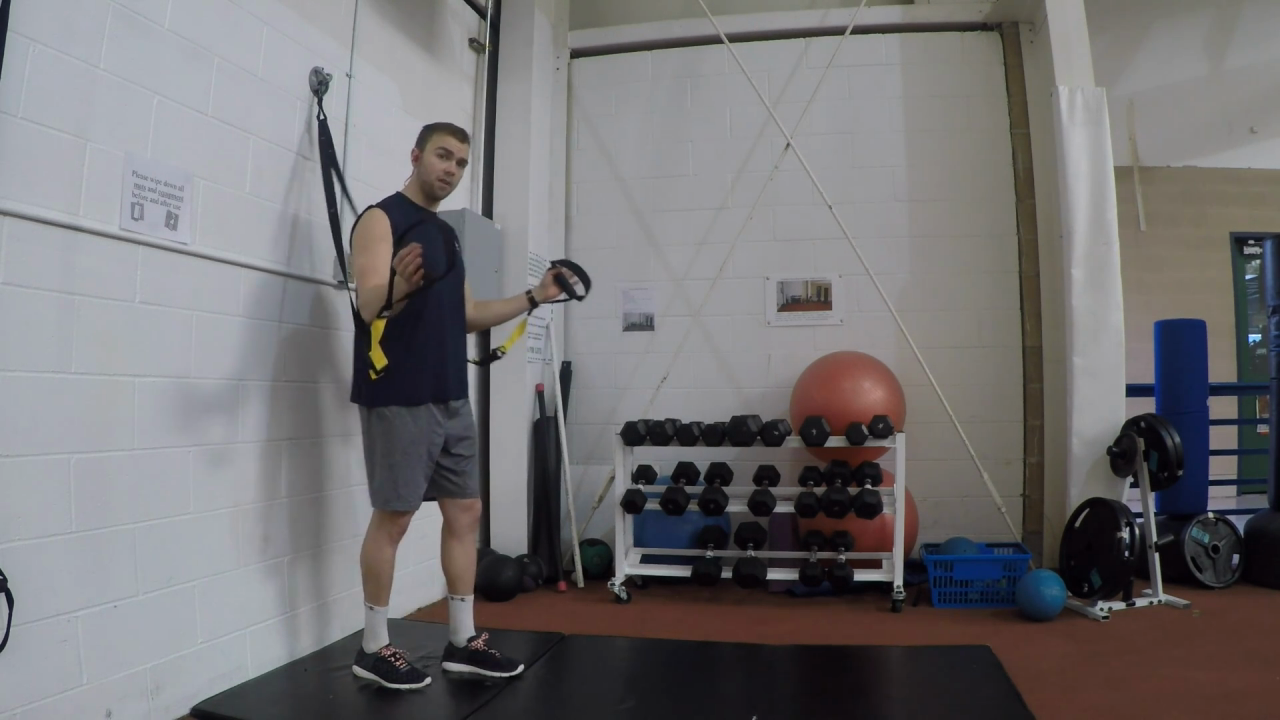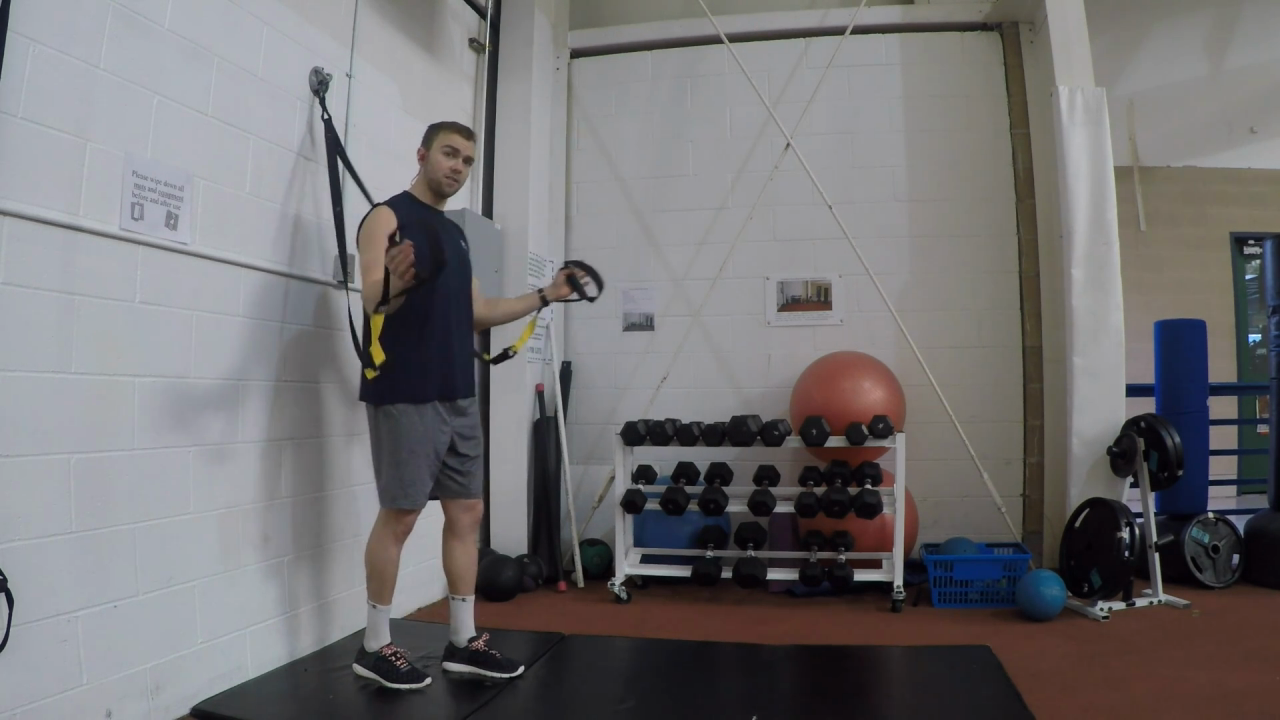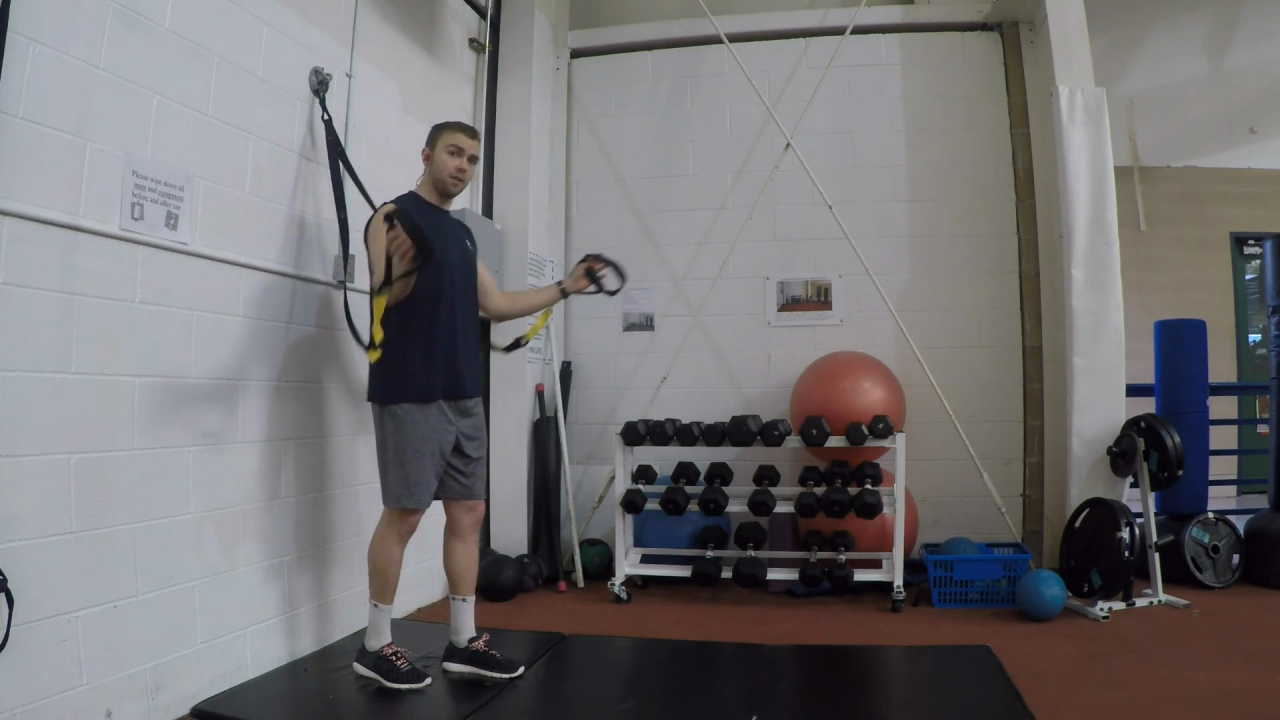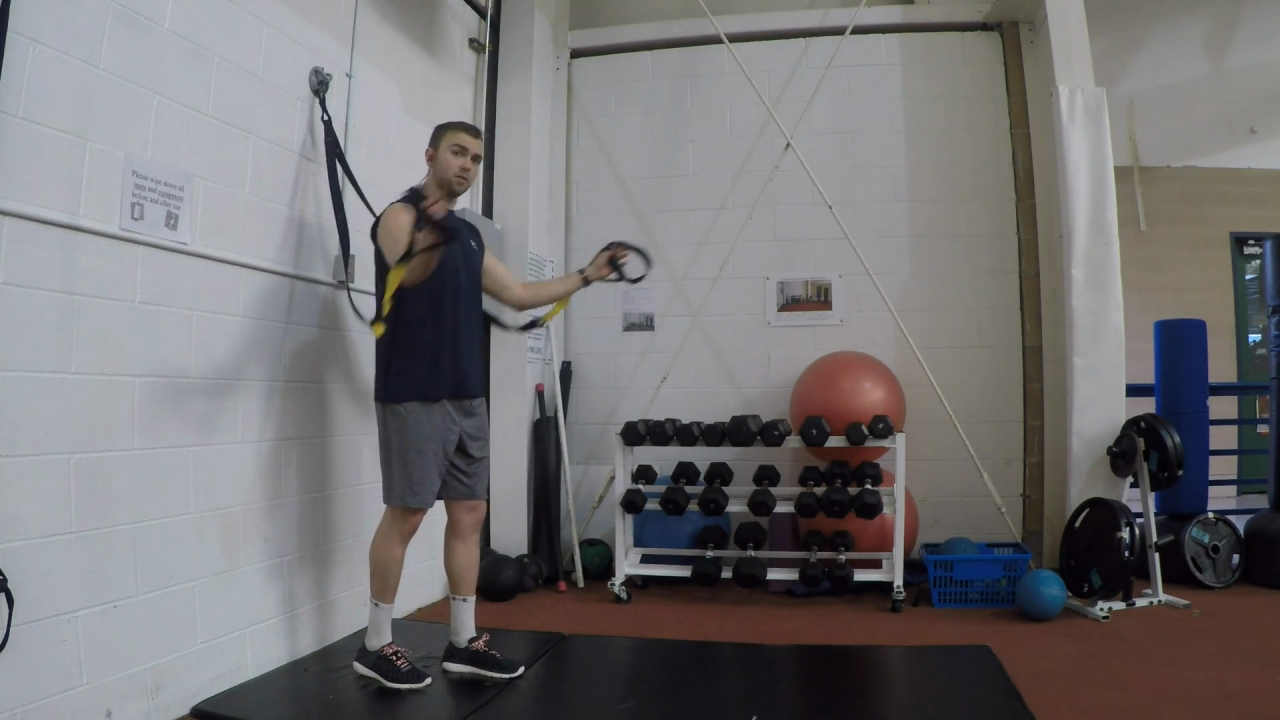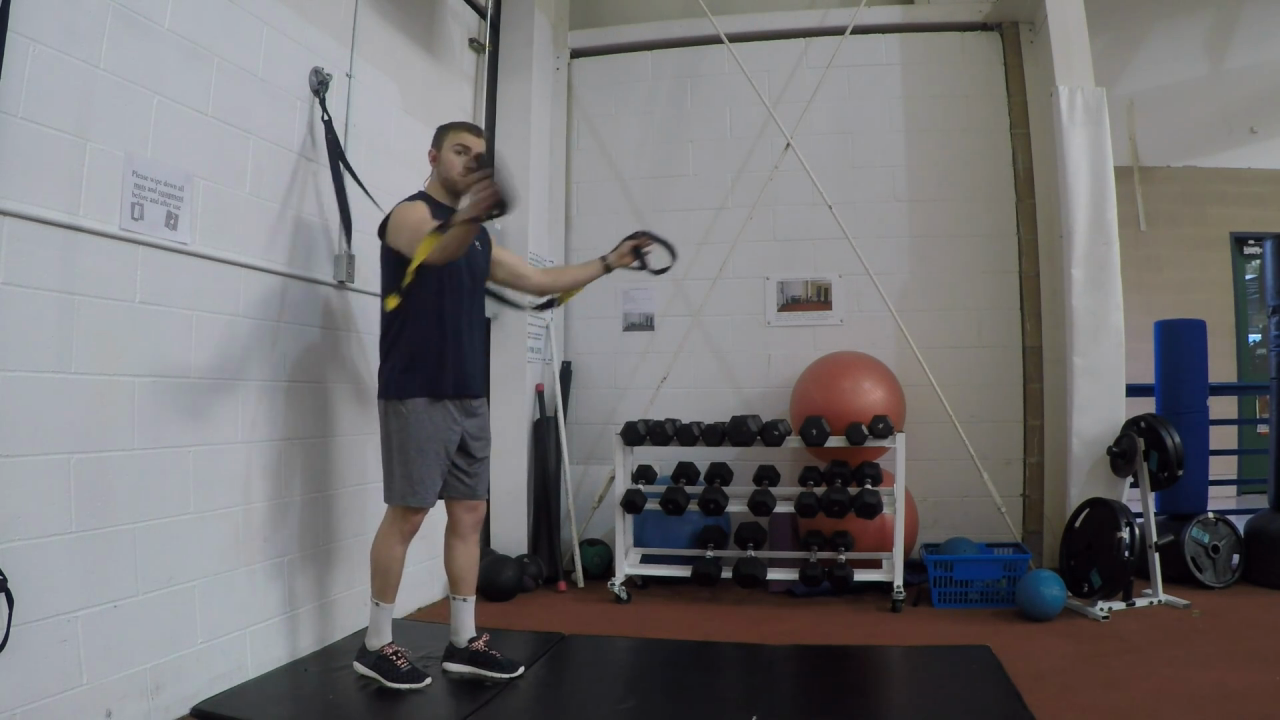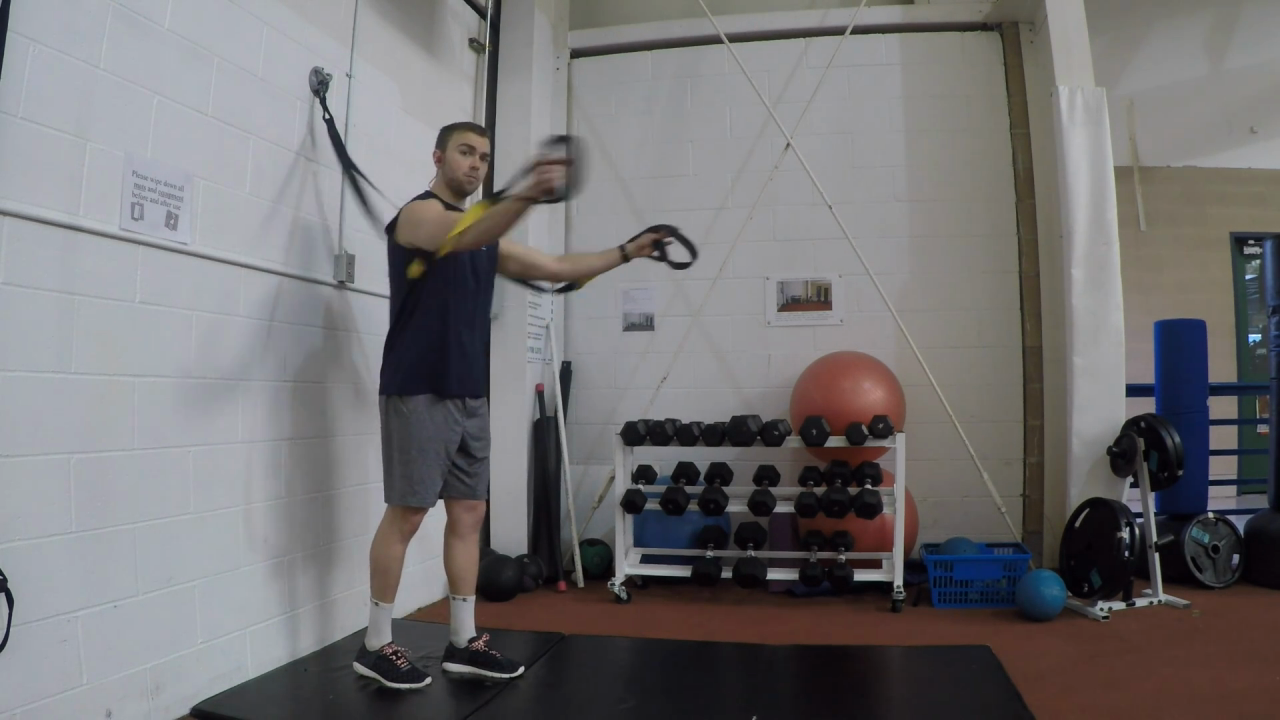
dt=0.1s
person 1, frame 1
left shoulder: (446, 234)
right shoulder: (381, 221)
right elbow: (371, 307)
left wrist: (534, 296)
right wrist: (400, 286)
left hip: (451, 397)
right hip: (397, 398)
left knee: (465, 514)
right knee: (393, 517)
left ankle: (463, 640)
right ankle: (374, 647)
person 1, frame 2
left shoulder: (453, 233)
right shoulder: (388, 218)
left elbow: (474, 313)
right elbow: (374, 301)
left wrist: (545, 296)
right wrist: (397, 282)
left hip: (458, 396)
right hip: (404, 396)
left knee: (466, 515)
right knee: (399, 516)
left ankle: (464, 640)
right ankle: (375, 646)
person 1, frame 3
left shoulder: (461, 233)
right shoulder: (395, 217)
left elbow: (496, 305)
right elbow: (389, 289)
left wrist: (565, 286)
right wrist: (404, 262)
left hip: (463, 396)
right hip: (410, 396)
left knee: (468, 514)
right knee: (403, 515)
left ankle: (464, 640)
right ankle: (376, 645)
person 1, frame 4
left shoulder: (469, 234)
right shoulder: (403, 214)
left elbow: (516, 294)
right elbow: (408, 274)
left wrist: (585, 276)
right wrist: (428, 241)
left hip: (467, 395)
right hip: (415, 395)
left knee: (469, 515)
right knee: (405, 514)
left ankle: (464, 640)
right ankle: (376, 645)
person 1, frame 5
left shoulder: (474, 235)
right shoulder: (410, 213)
left elbow: (537, 282)
right elbow: (437, 249)
left wrist: (608, 262)
right wrist: (475, 211)
left hip: (467, 395)
right hip: (417, 394)
left knee: (469, 515)
right knee: (406, 514)
left ankle: (463, 641)
right ankle: (376, 644)
person 1, frame 6
left shoulder: (484, 235)
right shoulder: (420, 213)
left elbow: (553, 268)
right elbow: (462, 237)
left wrist: (625, 252)
right wrist: (525, 196)
left hip: (468, 394)
right hip: (418, 392)
left knee: (468, 515)
right knee: (406, 513)
left ankle: (463, 641)
right ankle: (376, 644)
